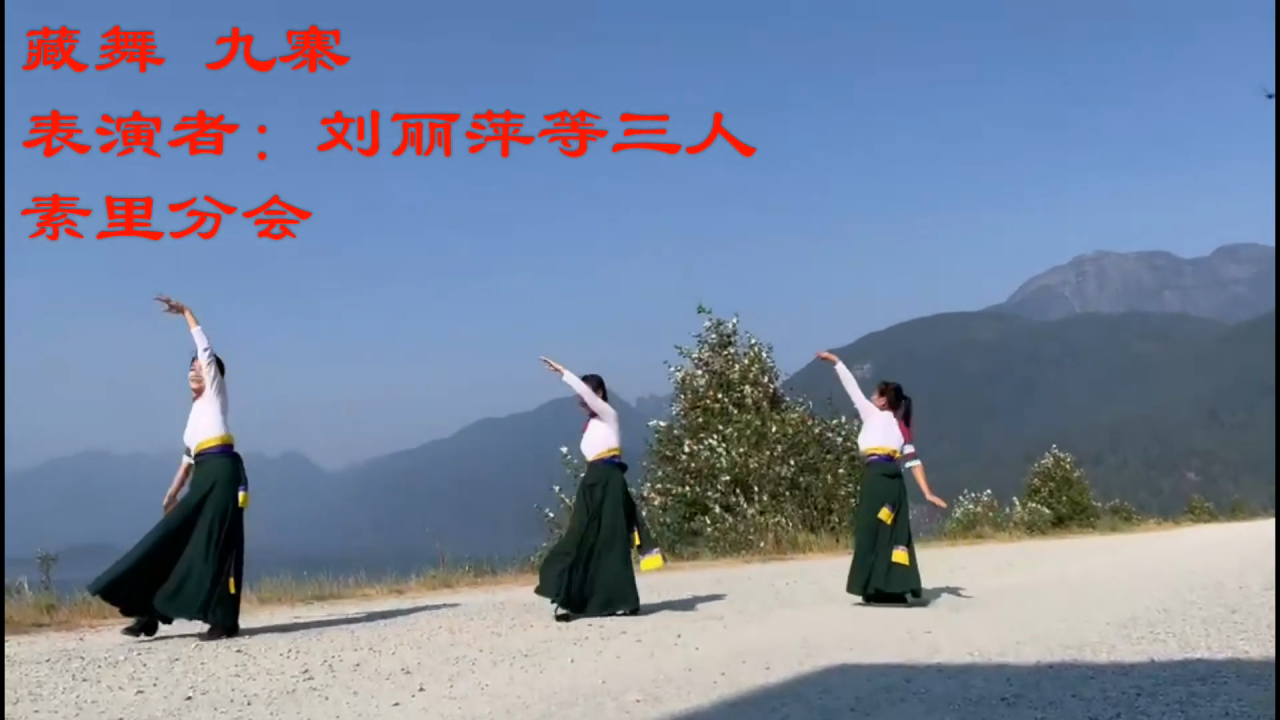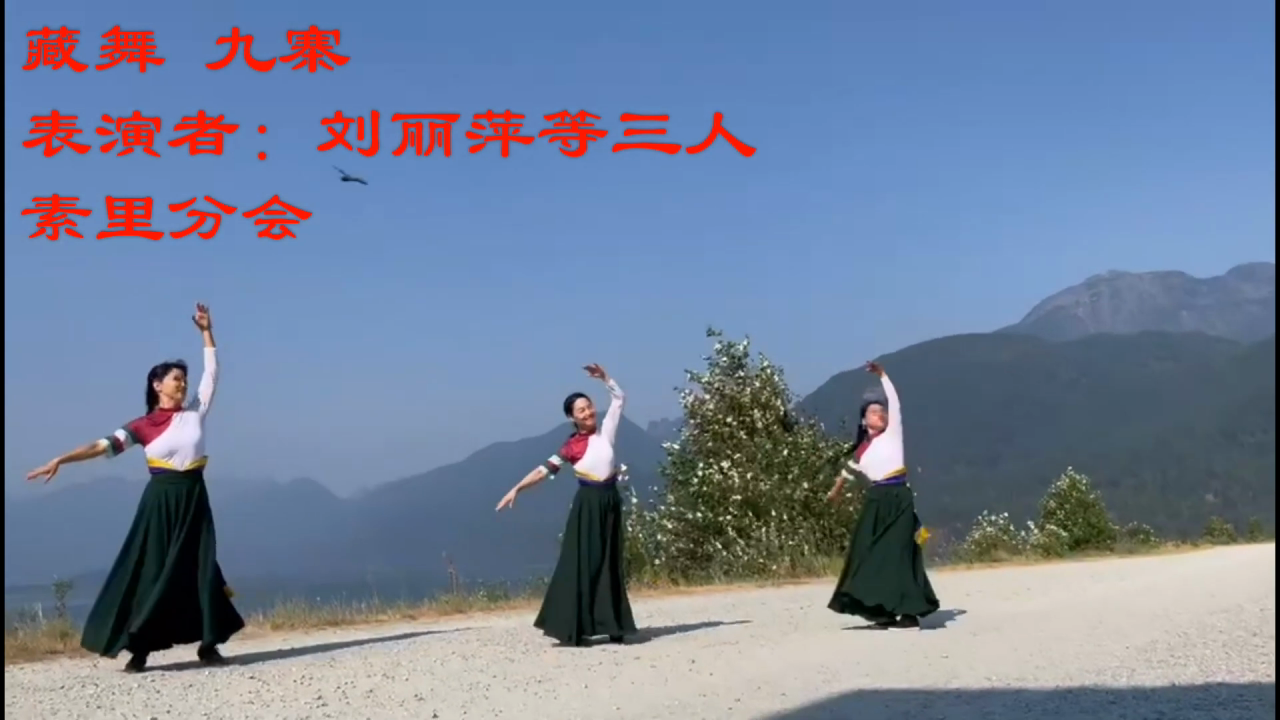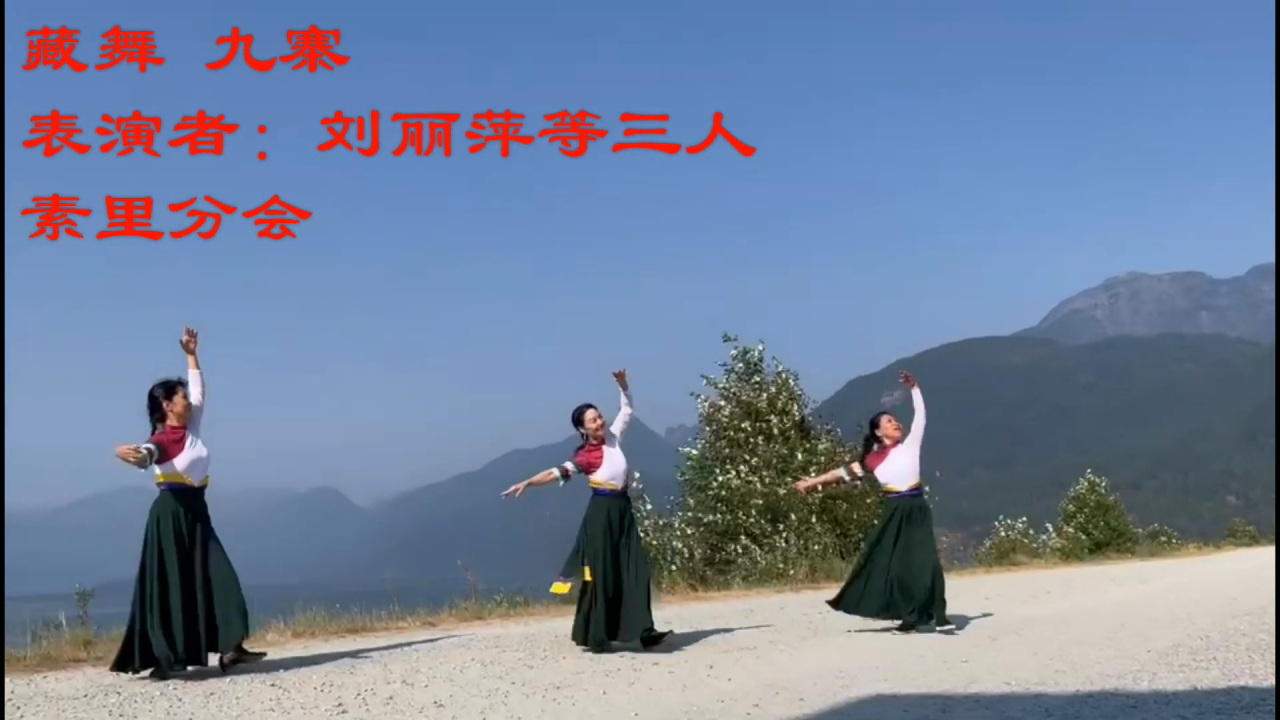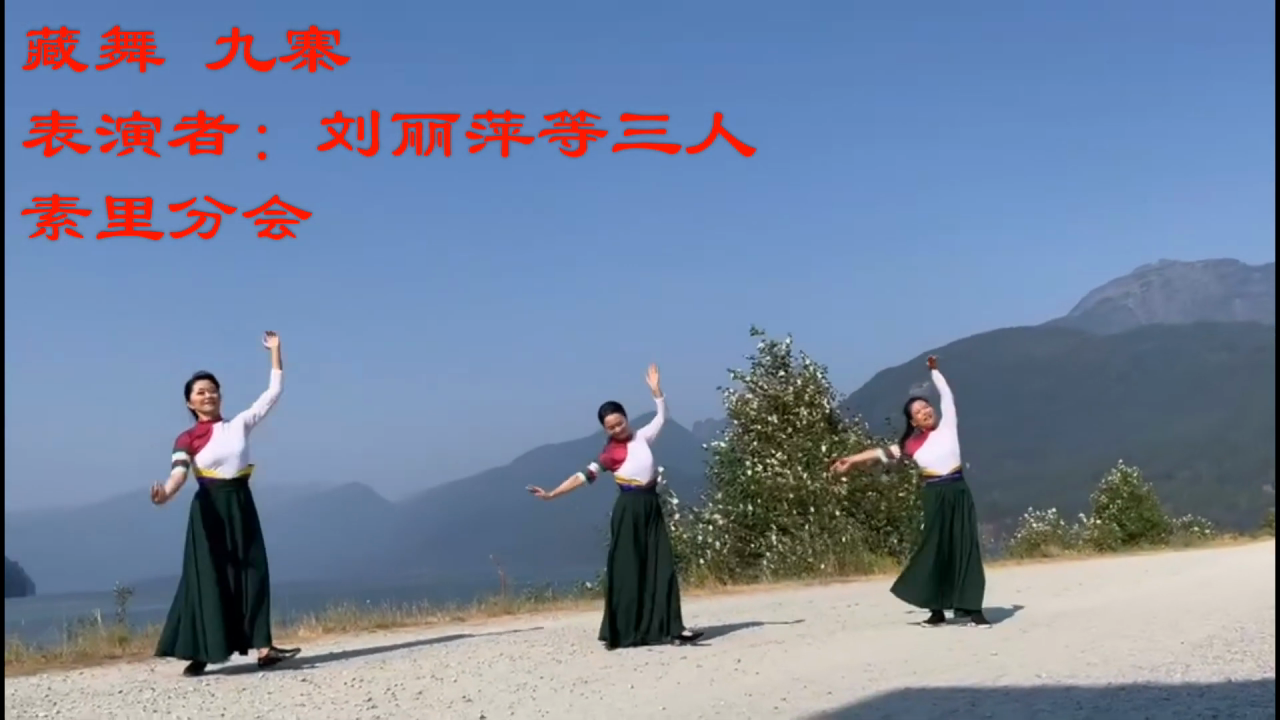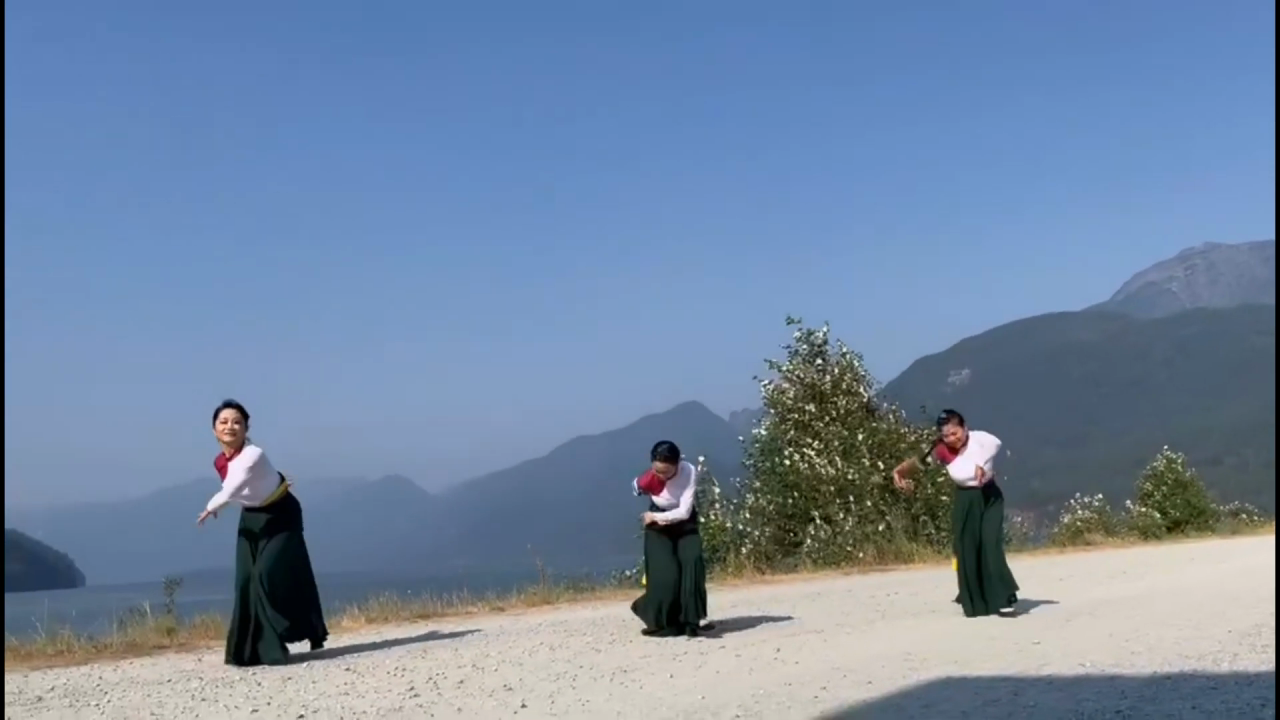
dt=0.5s
person 1, frame 1
left shoulder: (216, 397)
right shoulder: (199, 411)
left elbow: (206, 351)
right elbow: (189, 458)
left wrist: (186, 313)
right wrist: (171, 495)
left hip: (221, 474)
right hip: (207, 477)
left knee: (211, 546)
right knee: (178, 542)
left ankle: (223, 620)
right ankle: (149, 615)
person 1, frame 2
left shoulder: (195, 414)
right shoulder: (143, 426)
left elbow: (211, 372)
right elbow: (103, 446)
left wrist: (207, 332)
right wrist: (62, 460)
left hip: (194, 497)
right hip: (161, 498)
left knee: (198, 569)
right knee: (149, 570)
left ankle: (207, 643)
right ankle: (139, 648)
person 1, frame 3
left shoulder: (191, 429)
right shoulder: (160, 441)
left elbow: (198, 392)
right elbow: (140, 456)
left wrist: (191, 355)
right wrist: (128, 453)
left hip: (197, 513)
right hip: (171, 514)
left knee: (218, 577)
right knee: (170, 585)
left ankle: (230, 648)
right ankle: (162, 659)
person 1, frame 4
left shoulder: (239, 425)
right shoulder: (188, 438)
left elbow: (270, 396)
right elbow: (179, 472)
left wrist: (275, 354)
right wrist: (165, 494)
left hip: (241, 506)
right hip: (208, 508)
left knee: (250, 574)
right knee: (208, 577)
left ankle: (262, 648)
right ankle: (202, 653)
person 1, frame 5
left shoulder: (253, 456)
right shoulder: (221, 461)
left elbow: (228, 494)
left wrist: (208, 509)
left hip: (281, 518)
right hip: (252, 522)
left knee: (269, 577)
right knee: (248, 582)
left ankle: (268, 645)
right ankle: (254, 647)
person 2, frame 1
left shoulder: (608, 415)
right shoulder: (589, 425)
left elbow: (586, 392)
left wrist: (561, 371)
left hip: (608, 480)
right hip: (591, 482)
left knee: (612, 543)
right knee: (580, 541)
left ankle: (624, 602)
right ankle: (567, 600)
person 2, frame 2
left shoulder: (606, 431)
right shoulder: (572, 447)
left elbow: (619, 400)
right elbow: (544, 470)
left wrist: (604, 378)
right wrist: (515, 489)
left hip: (611, 501)
right hip: (588, 504)
left knee: (609, 565)
right knee: (582, 565)
left ankle: (612, 624)
right ankle: (571, 628)
person 2, frame 3
left shoulder: (613, 438)
right shoulder: (584, 456)
left elbow: (627, 409)
right elbow: (556, 473)
left wrist: (623, 385)
right wrist: (527, 483)
left hip: (624, 510)
right hip: (603, 512)
left knee: (636, 570)
right knee: (603, 574)
left ankle: (643, 630)
right ankle: (598, 637)
person 2, frame 4
left shoulder: (642, 436)
right shoulder: (609, 454)
left elbow: (661, 418)
right elbow: (582, 476)
left wrist: (656, 390)
right wrist: (553, 493)
left hip: (652, 507)
right hip: (629, 510)
left knee: (662, 566)
right knee: (627, 568)
left ankle: (672, 627)
right ankle: (627, 632)
person 2, frame 5
left shoulder: (689, 471)
right shoulder: (648, 480)
left elbow: (684, 511)
right elbow: (636, 487)
left wrist: (656, 516)
left hip: (685, 523)
right hip: (658, 527)
left knee: (692, 561)
right knee: (666, 574)
left ankle: (695, 618)
right ankle: (664, 624)
person 3, frame 1
left shoulder: (873, 415)
right shoulder: (902, 429)
left elbow: (852, 388)
right elbow: (913, 462)
left wrist: (835, 361)
right wrist: (927, 493)
left hip: (877, 476)
right hip: (893, 478)
left knee: (873, 532)
right knee: (891, 532)
left ankle: (881, 589)
right ankle: (892, 589)
person 3, frame 2
left shoulder: (893, 434)
right shoulder: (863, 448)
left elbow: (895, 404)
right elbow: (849, 469)
left wrist: (882, 376)
right wrist: (836, 490)
left hip: (898, 498)
right hip: (875, 501)
left knee: (897, 553)
right knee: (872, 555)
left ankle: (910, 614)
right ankle: (887, 613)
person 3, frame 3
left shoulder: (910, 445)
right shoulder: (873, 459)
left elbow: (921, 416)
right elbow: (845, 472)
left wrist: (914, 388)
right wrist: (814, 482)
left hip: (917, 509)
right hip: (894, 512)
left knee: (926, 561)
right knee: (893, 564)
left ankle: (938, 615)
right ankle: (908, 618)
person 3, frame 4
left shoulder: (947, 426)
right shoulder: (912, 443)
left elbow: (946, 393)
right elbow: (883, 453)
left wrist: (934, 370)
right wrist: (851, 460)
left hip: (958, 492)
right hip: (935, 495)
left knee: (966, 548)
right knee: (935, 549)
left ankle: (974, 611)
right ankle: (937, 610)
person 3, frame 5
left shoulder: (980, 439)
right shoulder: (942, 450)
left elbow: (995, 444)
right elbow: (920, 461)
left wrist: (981, 465)
right wrist: (900, 471)
left hip: (988, 498)
right hip: (965, 502)
left knee: (990, 545)
right knee: (967, 552)
left ankle: (1004, 597)
right ankle: (978, 603)
